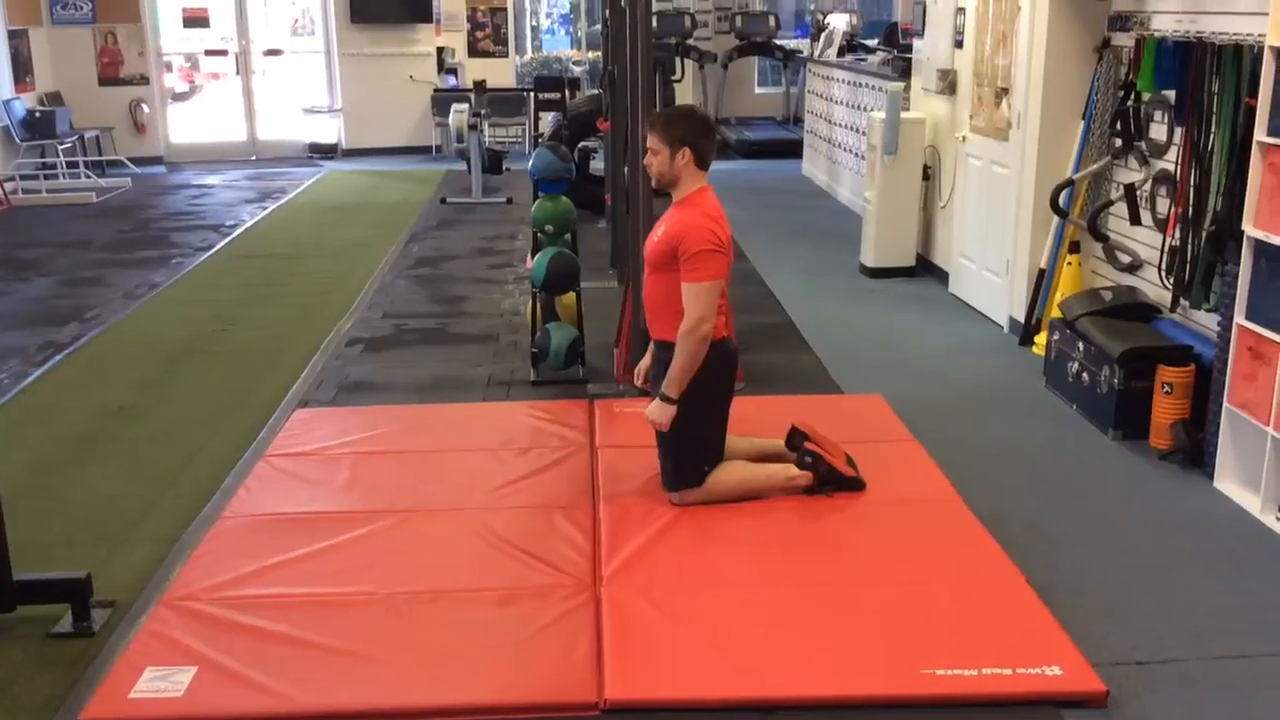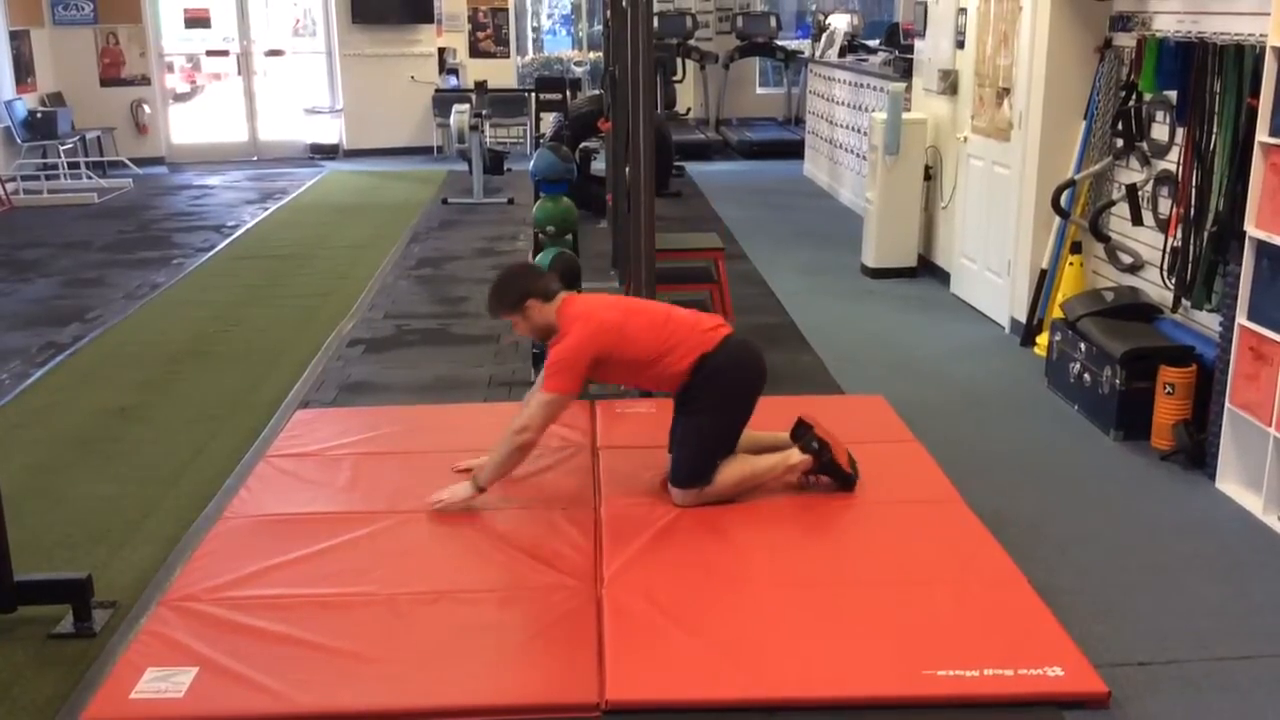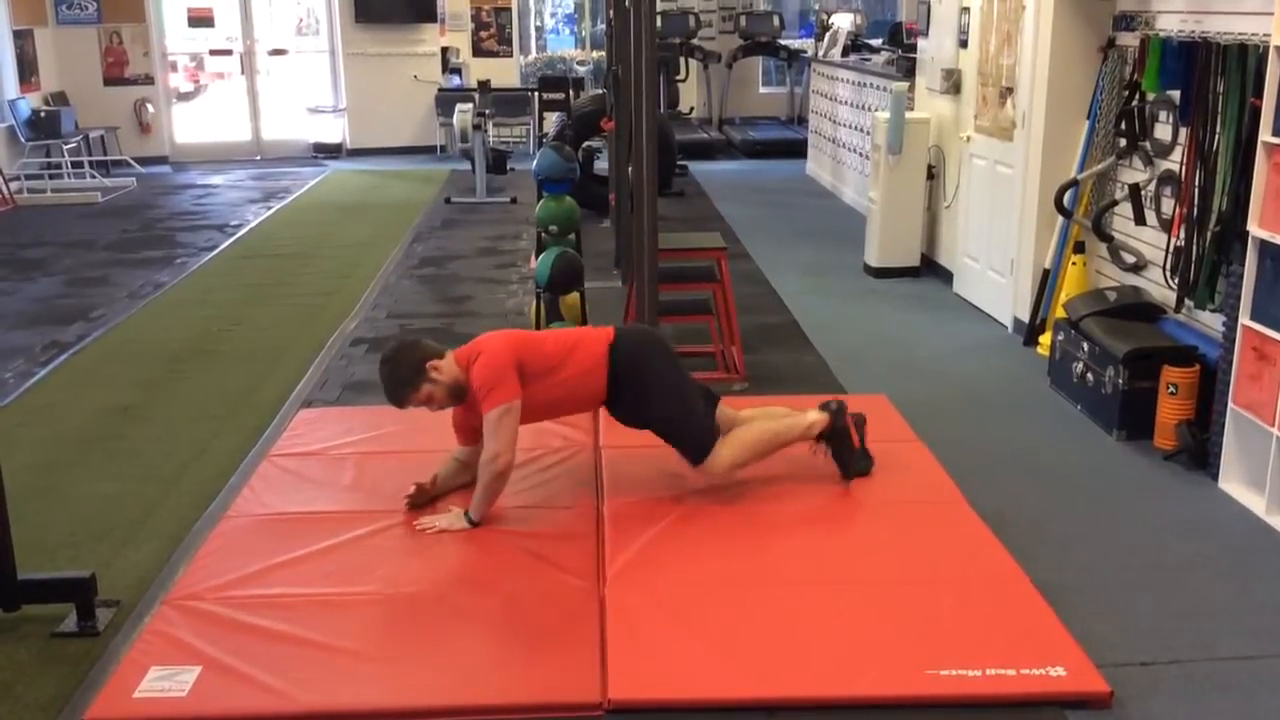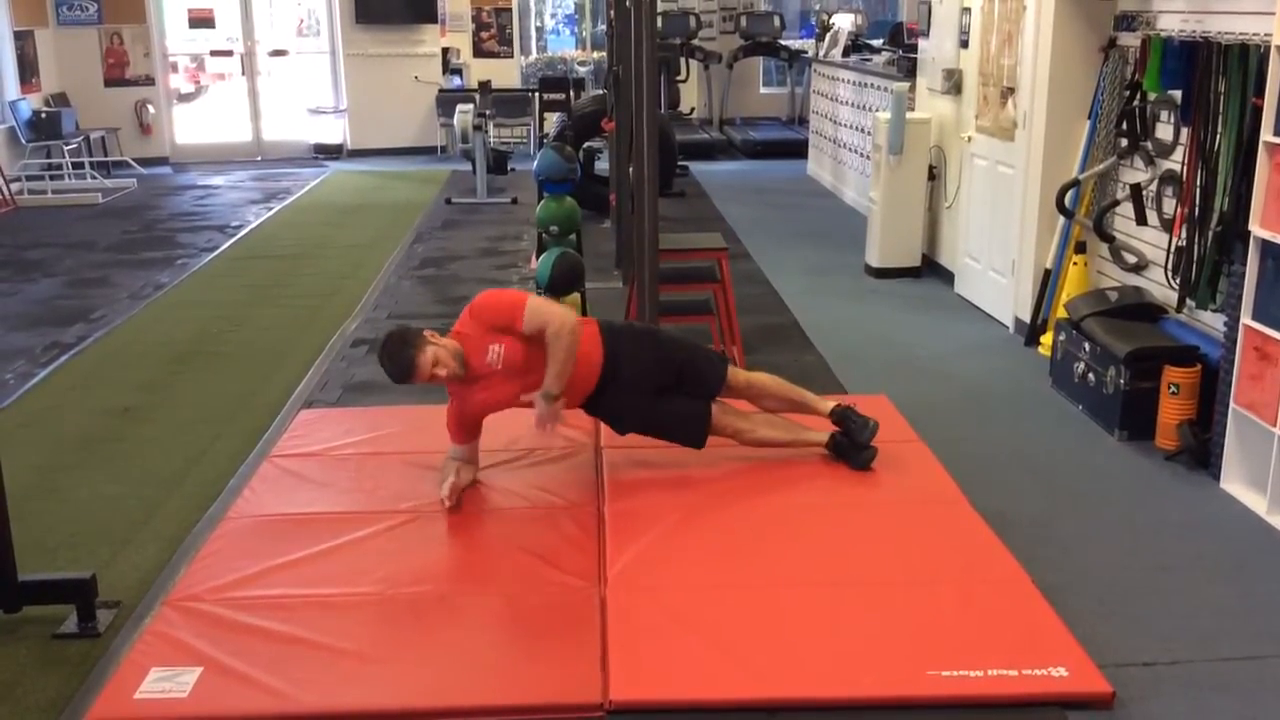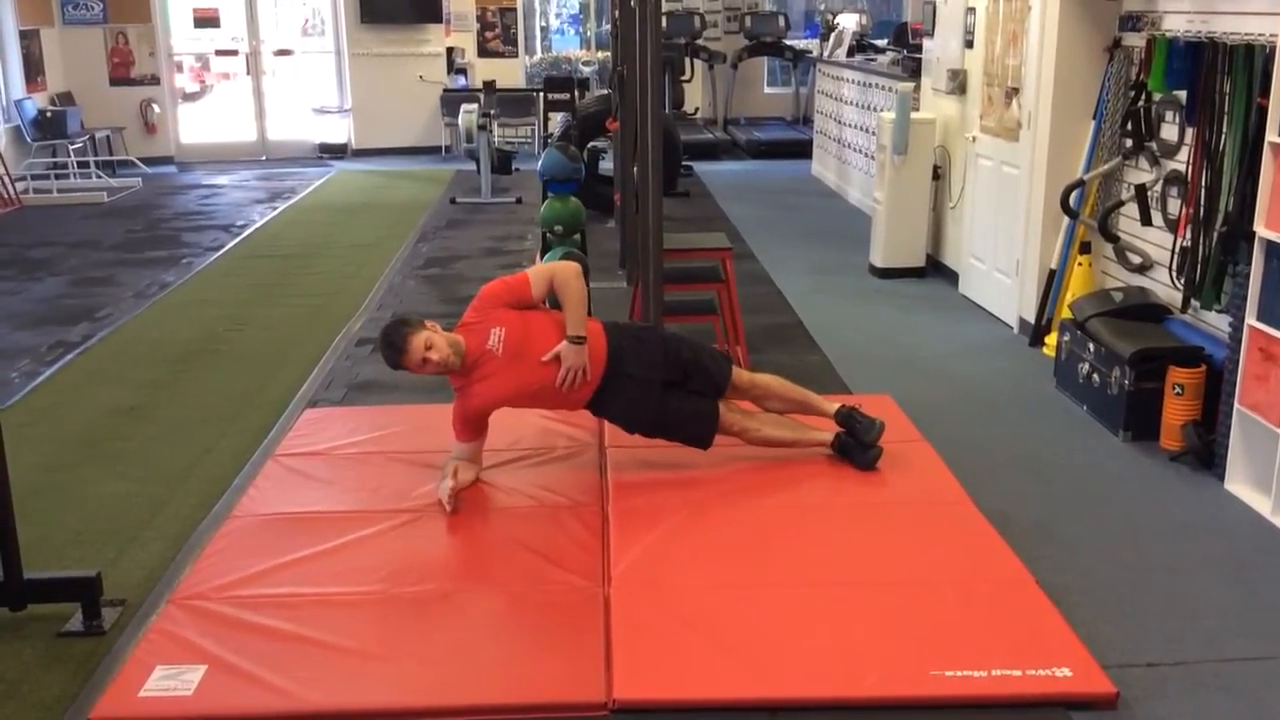
dt=1s
person 1, frame 1
left shoulder: (698, 224)
right shoulder: (685, 208)
left elbow: (699, 324)
left wrist: (667, 397)
right wrist: (653, 354)
left hip: (696, 364)
right hip: (678, 355)
left knee: (683, 488)
right knee: (699, 450)
left ankle: (806, 473)
right ankle: (793, 447)
person 1, frame 2
left shoulder: (575, 340)
right shoulder: (575, 311)
left elbow: (527, 432)
right elbow: (540, 396)
left wrist: (474, 487)
right wrist: (500, 453)
left hip: (726, 370)
right hip: (722, 355)
left knee: (688, 491)
right knee: (699, 454)
left ankle: (802, 459)
right ankle: (797, 441)
person 1, frame 3
left shoulder: (489, 363)
right shoulder: (466, 402)
left elbow: (500, 460)
right elbow: (468, 460)
left wrist: (471, 516)
right wrist: (434, 487)
left hip: (630, 359)
right hip: (619, 390)
left knee: (716, 459)
right knee: (730, 423)
left ankle: (823, 418)
right ankle: (832, 423)
person 1, frame 4
left shoulder: (481, 313)
right shoulder: (465, 402)
left elbow: (564, 322)
right elbow: (464, 457)
left wrist: (552, 393)
right wrist: (453, 479)
left hip: (617, 351)
right hip: (608, 399)
left knee: (738, 382)
right knee: (726, 423)
left ankle: (831, 409)
right ankle: (829, 441)
person 1, frame 5
left shoulder: (486, 304)
right shoulder: (470, 398)
left elbow: (567, 271)
right elbow: (468, 456)
left wrist: (576, 339)
right wrist: (453, 479)
left hip: (623, 349)
right hip: (616, 397)
left knee: (743, 383)
right knee: (734, 422)
left ankle: (837, 411)
right ankle: (835, 441)
